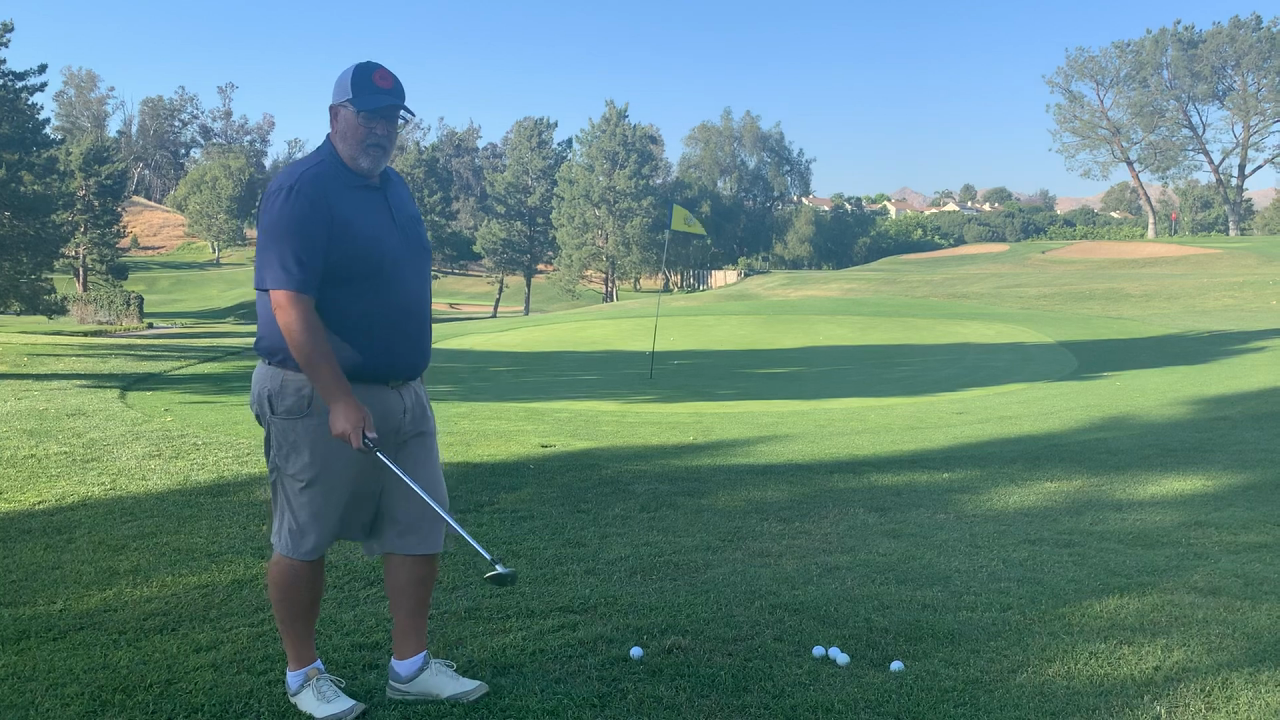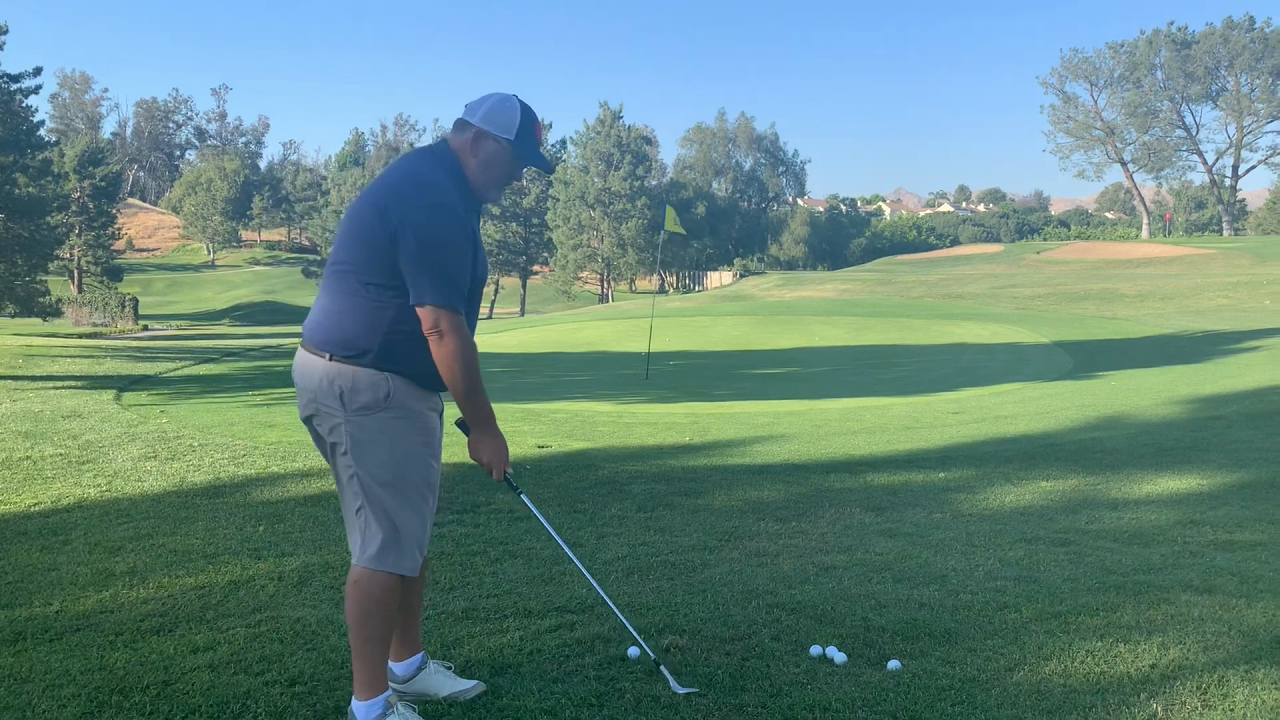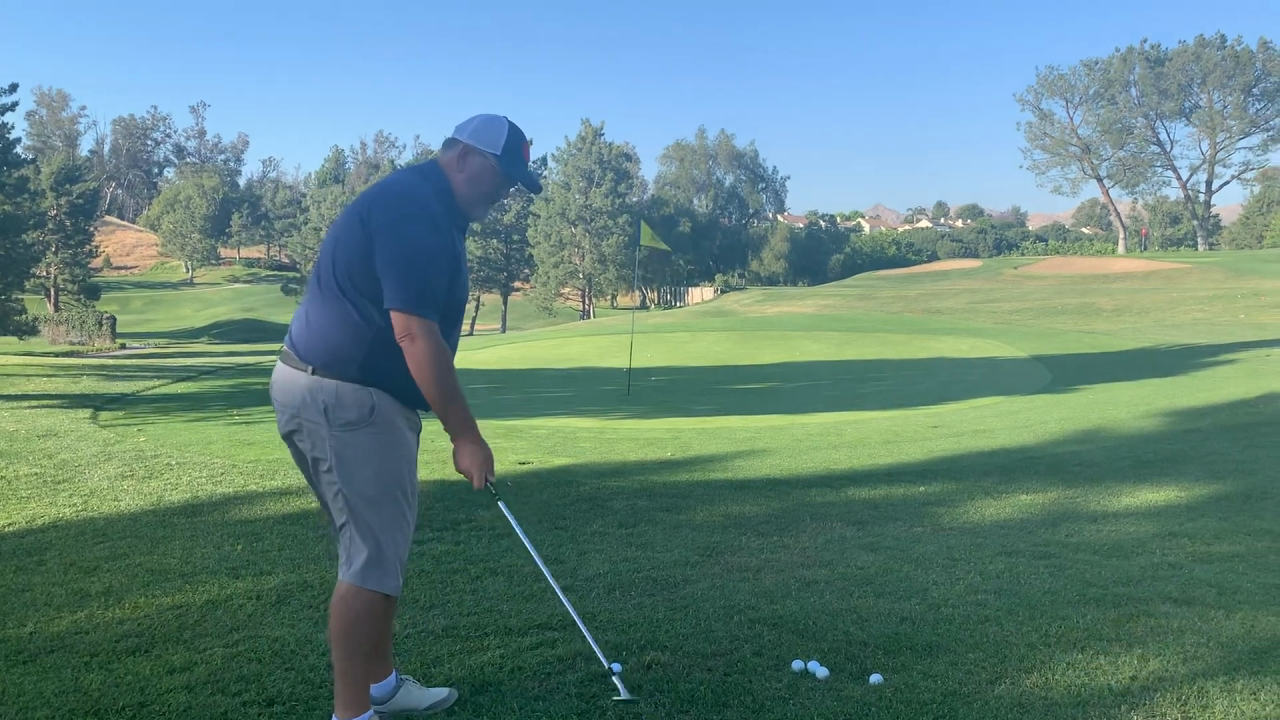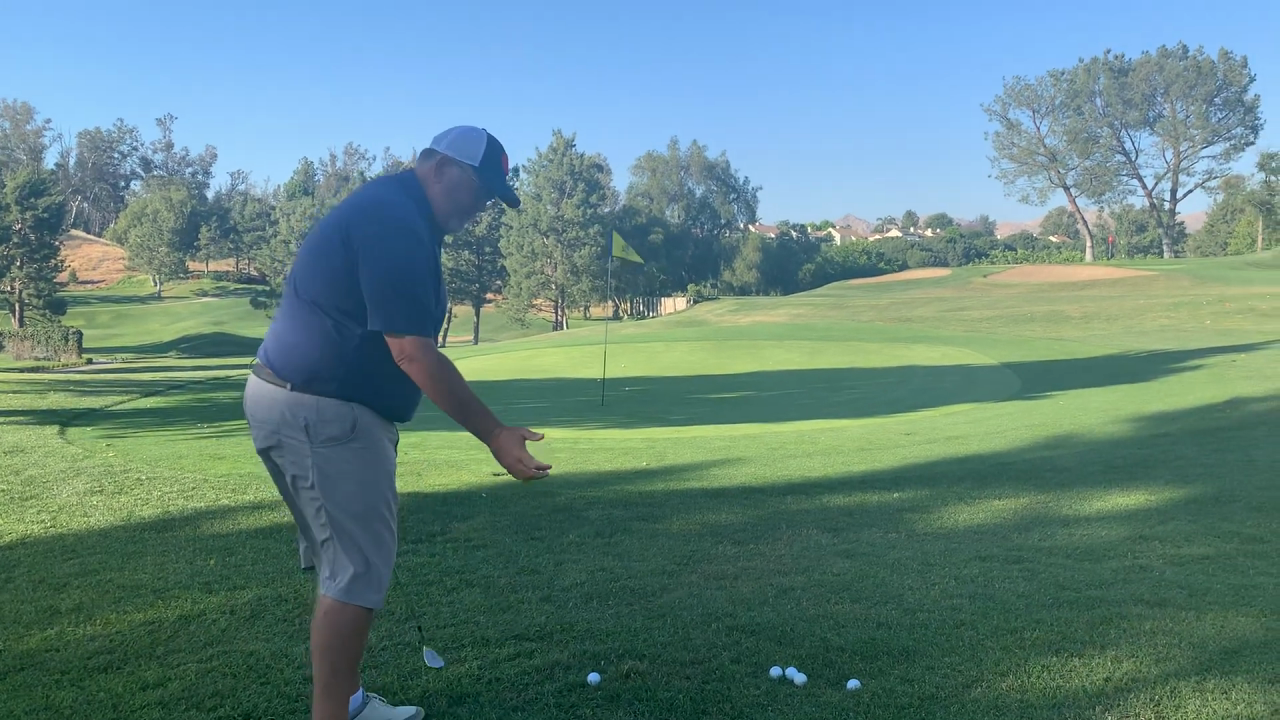
dt=1s
person 1, frame 1
left shoulder: (395, 189)
right shoulder: (301, 189)
right elbow: (290, 305)
left wrist: (409, 384)
right wrist: (341, 400)
left hip: (404, 392)
right hip: (318, 396)
left knee: (418, 529)
right knee: (303, 539)
left ankle: (409, 665)
person 1, frame 2
left shoulder: (432, 183)
right shoulder: (433, 197)
right elbow: (443, 327)
right wrist: (483, 426)
left hip: (383, 381)
right hip: (364, 385)
left knee: (410, 530)
right knee: (387, 539)
left ankle: (406, 665)
person 1, frame 3
left shoulder: (433, 211)
right shoulder: (413, 208)
left elbow: (433, 323)
right elbow: (415, 334)
left wrist: (459, 418)
right wrist: (463, 433)
left hip: (361, 394)
right hip: (339, 396)
left knee: (383, 545)
right knee: (372, 556)
person 1, frame 4
left shoulder: (389, 209)
right shoulder: (395, 222)
right elbow: (413, 353)
right wrist: (494, 433)
left hip: (316, 403)
right hip: (321, 410)
left knee: (349, 562)
right knee: (357, 570)
